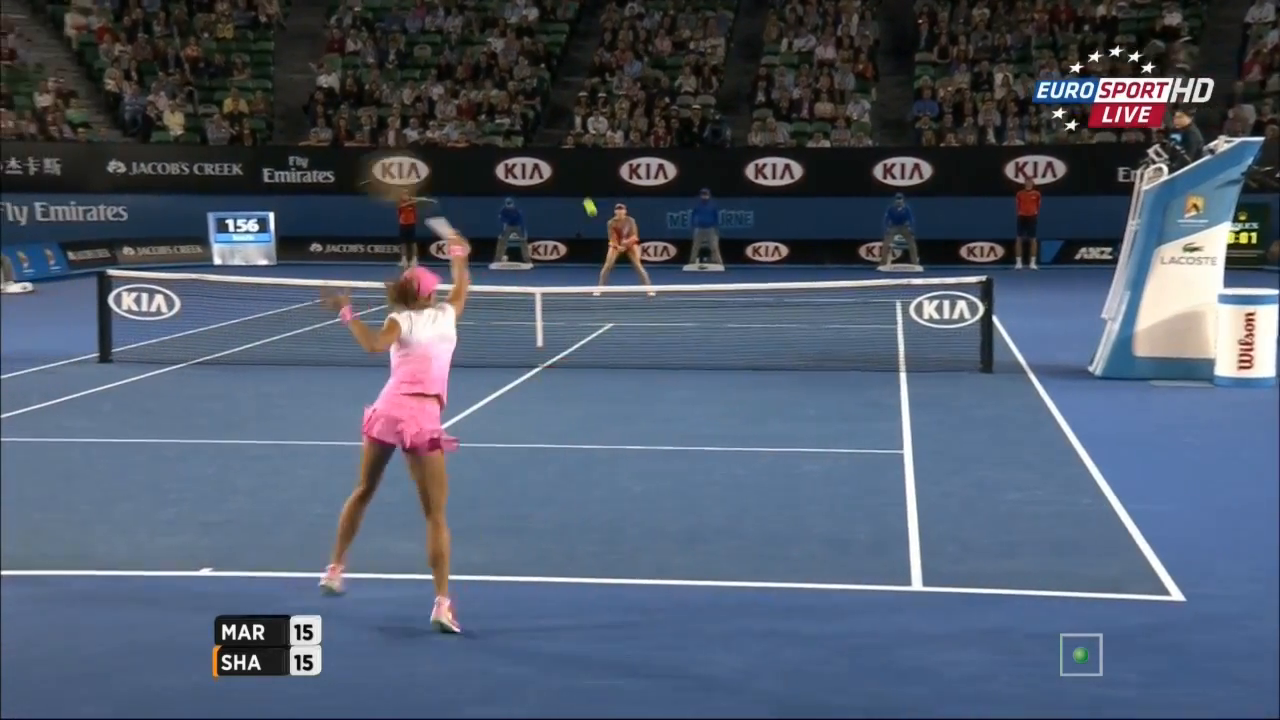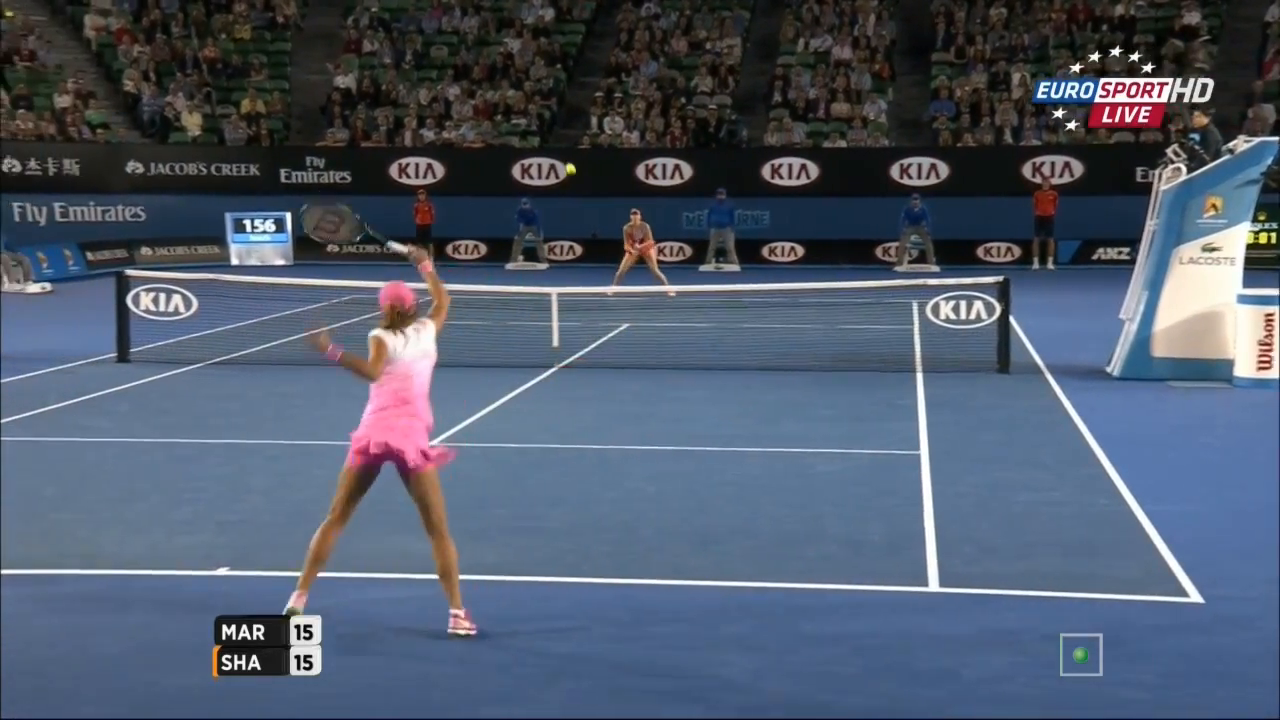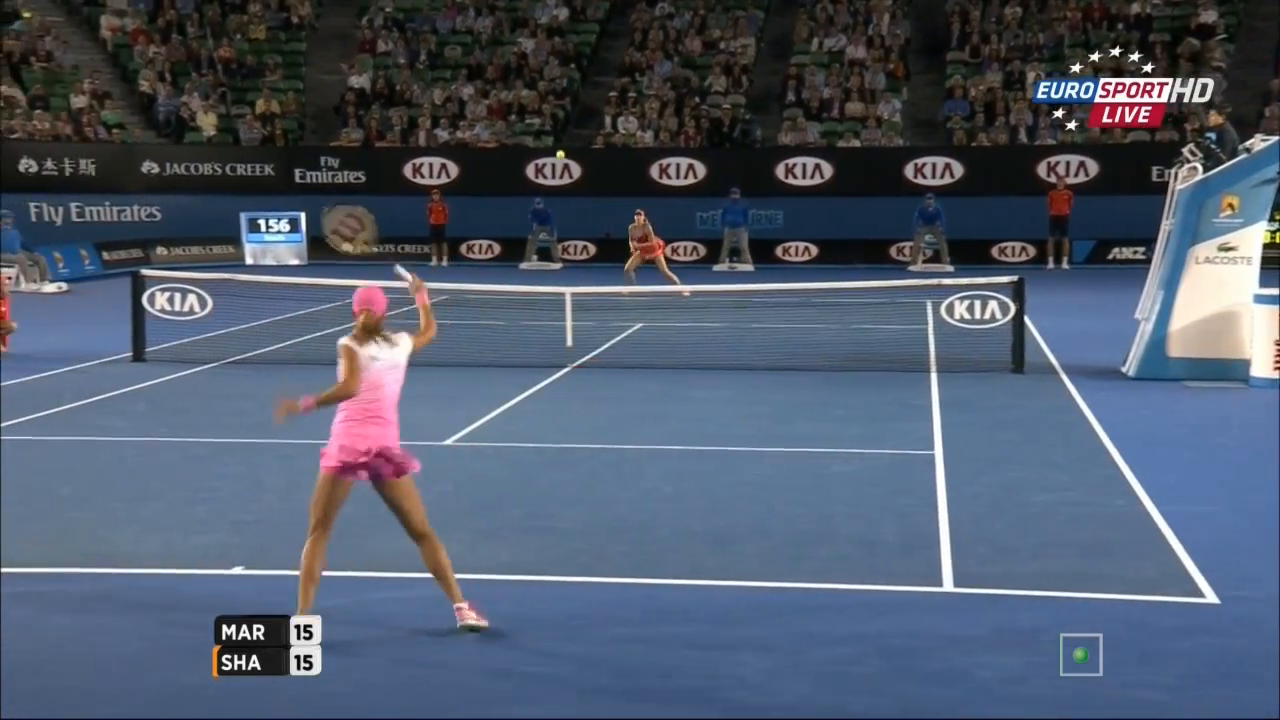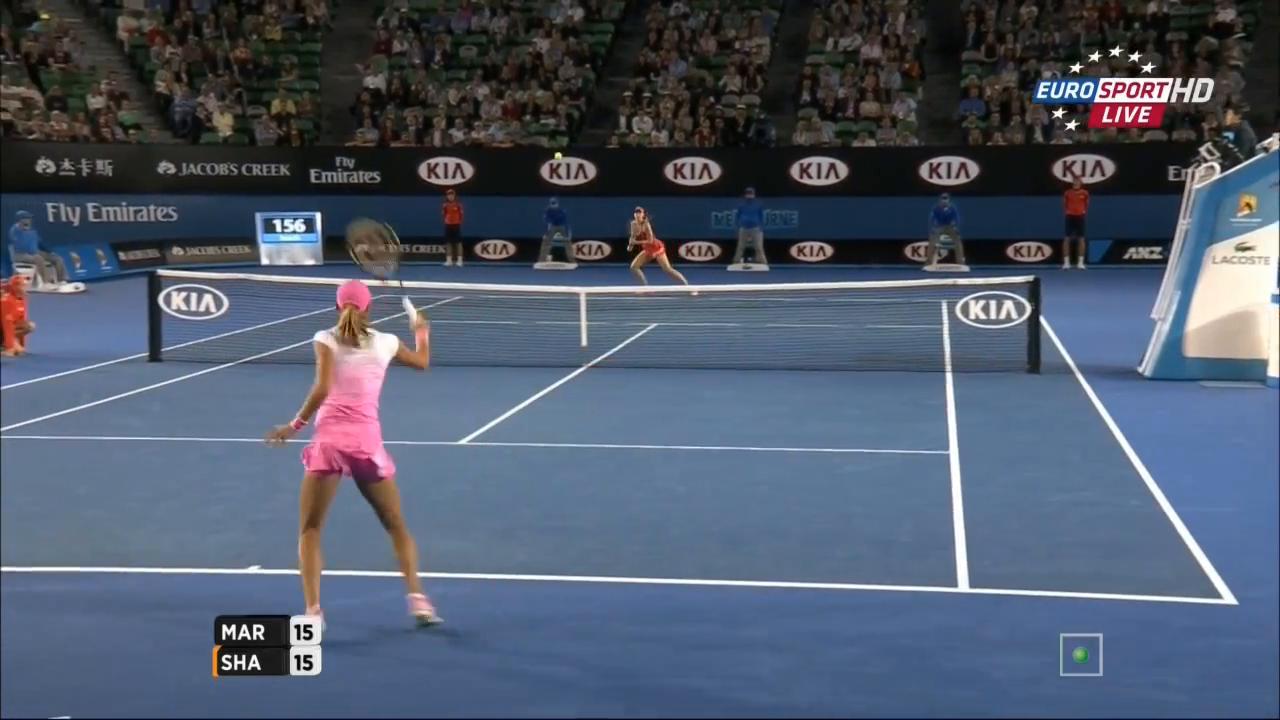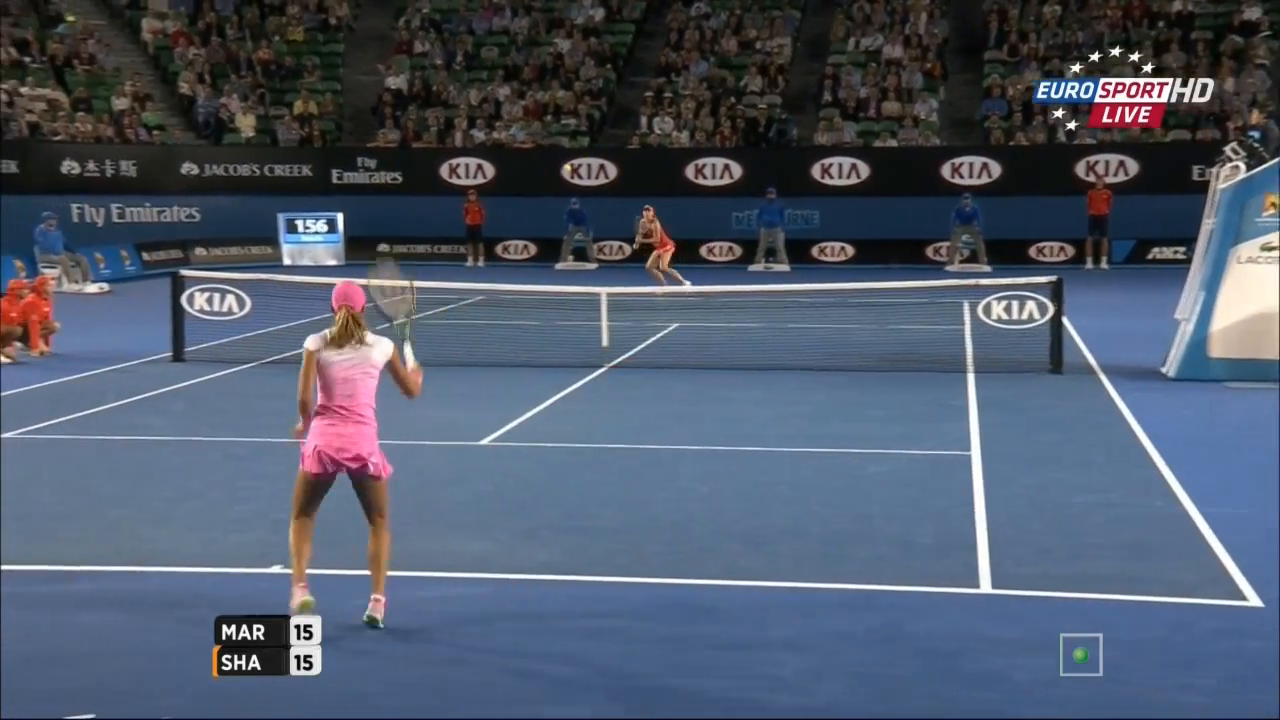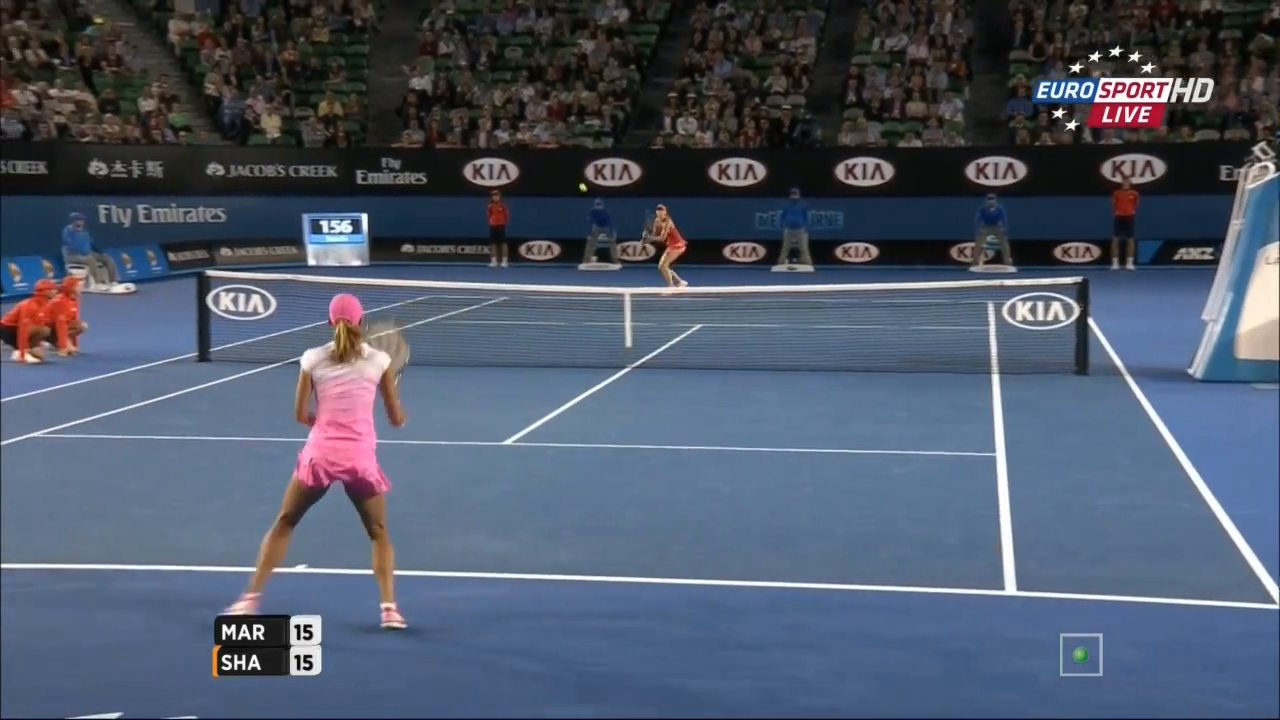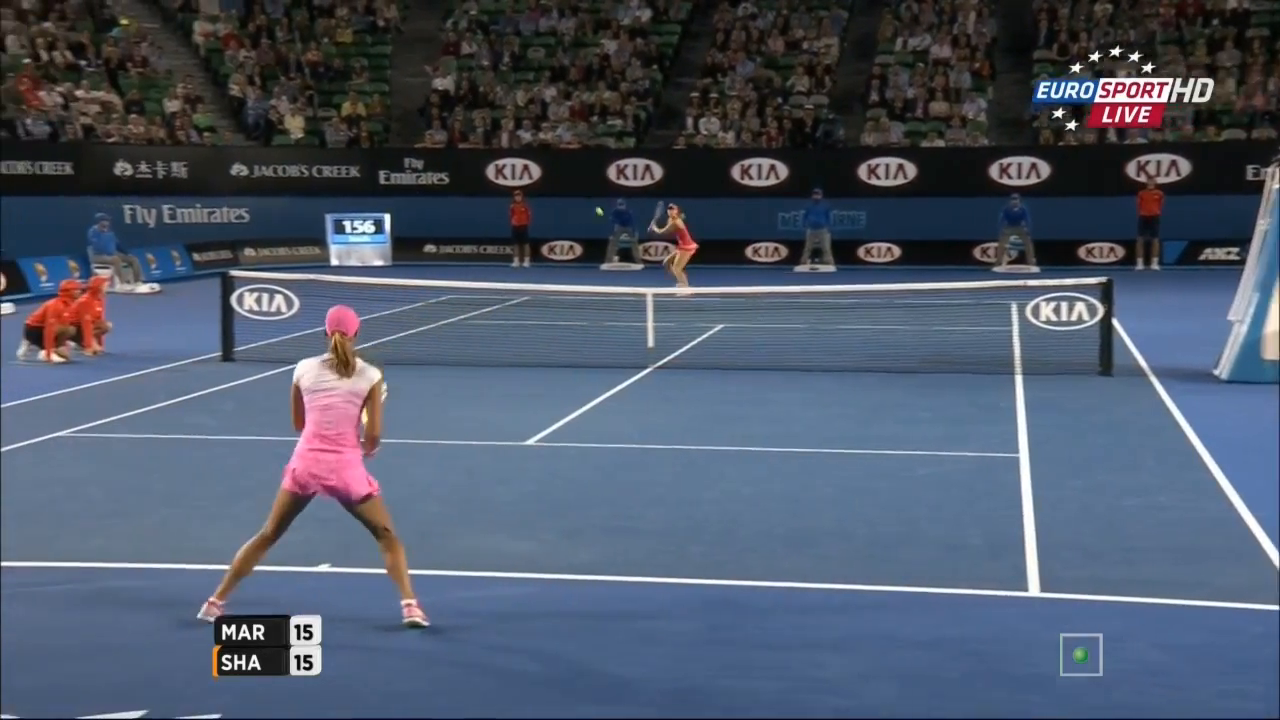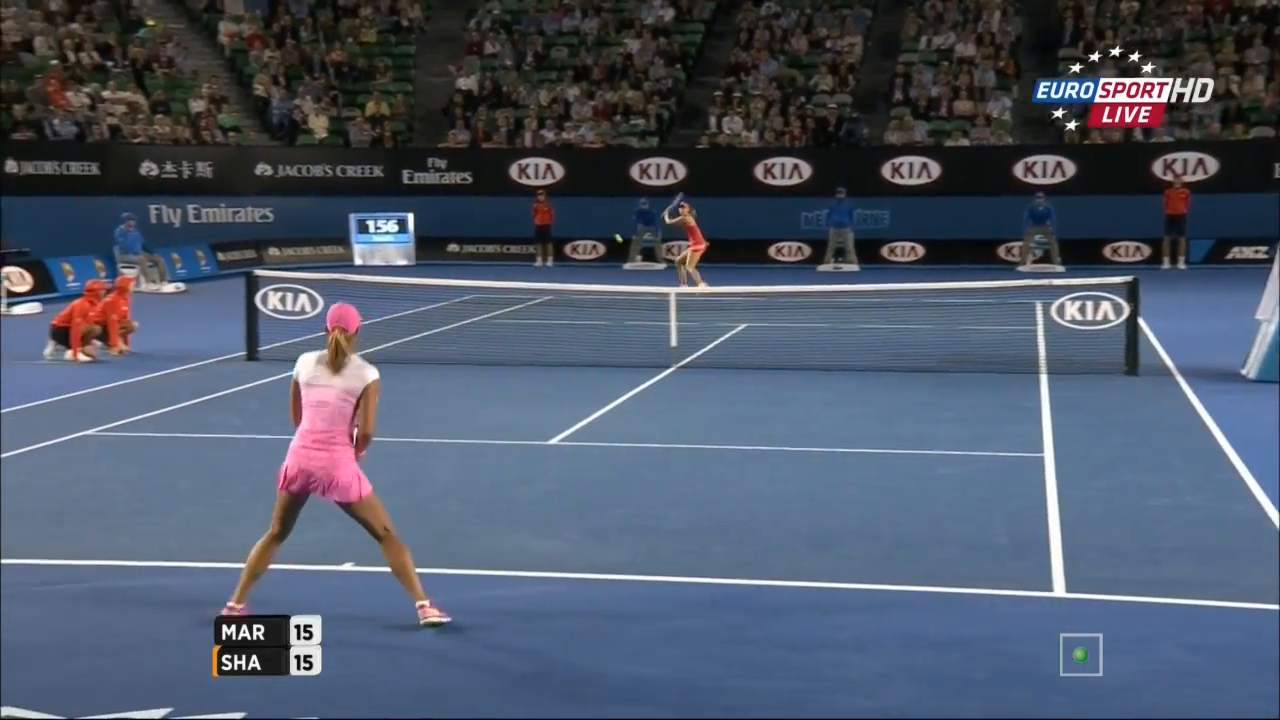
dt=0.1s
person 1, frame 1
left shoulder: (400, 320)
right shoulder: (447, 313)
left elbow: (373, 346)
right elbow: (462, 287)
left wrist: (348, 315)
right wrist: (458, 255)
left hip: (389, 412)
right hip: (423, 420)
left knee: (363, 493)
right knee: (436, 517)
left ankle: (335, 570)
right ankle: (442, 604)
person 1, frame 2
left shoulder: (384, 336)
right shoulder: (427, 329)
left elbow: (373, 371)
right elbow: (443, 303)
left wrist: (334, 352)
right wrist: (428, 267)
left hip: (375, 433)
right hip: (412, 437)
left knee: (337, 519)
right knee: (438, 531)
left ankle: (299, 598)
right ankle: (457, 612)
person 1, frame 3
left shoulder: (349, 344)
right shoulder: (401, 343)
left elbow: (350, 387)
right elbow: (429, 330)
left wrist: (307, 404)
right wrist: (422, 296)
left hip: (347, 442)
right hip: (385, 445)
left knee: (318, 533)
right knee: (422, 534)
left ankle: (303, 614)
right ankle: (461, 608)
person 1, frame 4
left shoulder: (325, 341)
right shoulder: (387, 343)
left elbow: (322, 391)
right elbow: (421, 362)
left wrist: (294, 425)
right wrist: (422, 333)
left hip: (328, 442)
right hip: (367, 444)
left knee: (310, 530)
right knee: (396, 527)
left ankle: (313, 610)
right ankle: (418, 598)
person 1, frame 5
left shoulder: (316, 343)
right shoulder: (382, 346)
left elbow: (304, 398)
right elbow: (411, 390)
left wrist: (306, 422)
right wrist: (417, 373)
left hip: (324, 441)
right hip: (364, 444)
left knee: (301, 519)
right knee: (379, 523)
left ankle: (300, 590)
right ankle: (377, 601)
person 1, frame 6
left shoulder: (311, 358)
right shoulder: (379, 361)
left elbow: (302, 416)
right elbow: (397, 418)
right wrist: (400, 415)
left hip: (320, 453)
right hip: (359, 457)
left knee: (283, 526)
right knee: (379, 535)
left ankle: (251, 598)
right ankle: (389, 608)
person 1, frame 7
left shoulder: (305, 369)
right shoulder: (370, 375)
left elbow: (299, 424)
right elbow: (374, 435)
right wrist: (366, 448)
left hip: (306, 463)
right hip: (346, 467)
left knee: (267, 536)
right knee: (387, 536)
left ankle: (216, 602)
right ankle: (410, 606)
person 1, frame 8
left shoulder: (305, 362)
right shoulder: (367, 374)
left elbow: (296, 416)
right elbow: (366, 431)
left hip: (300, 458)
right hip: (339, 464)
left knee: (275, 535)
right knee: (387, 537)
left ankle: (237, 603)
right ankle: (423, 606)
